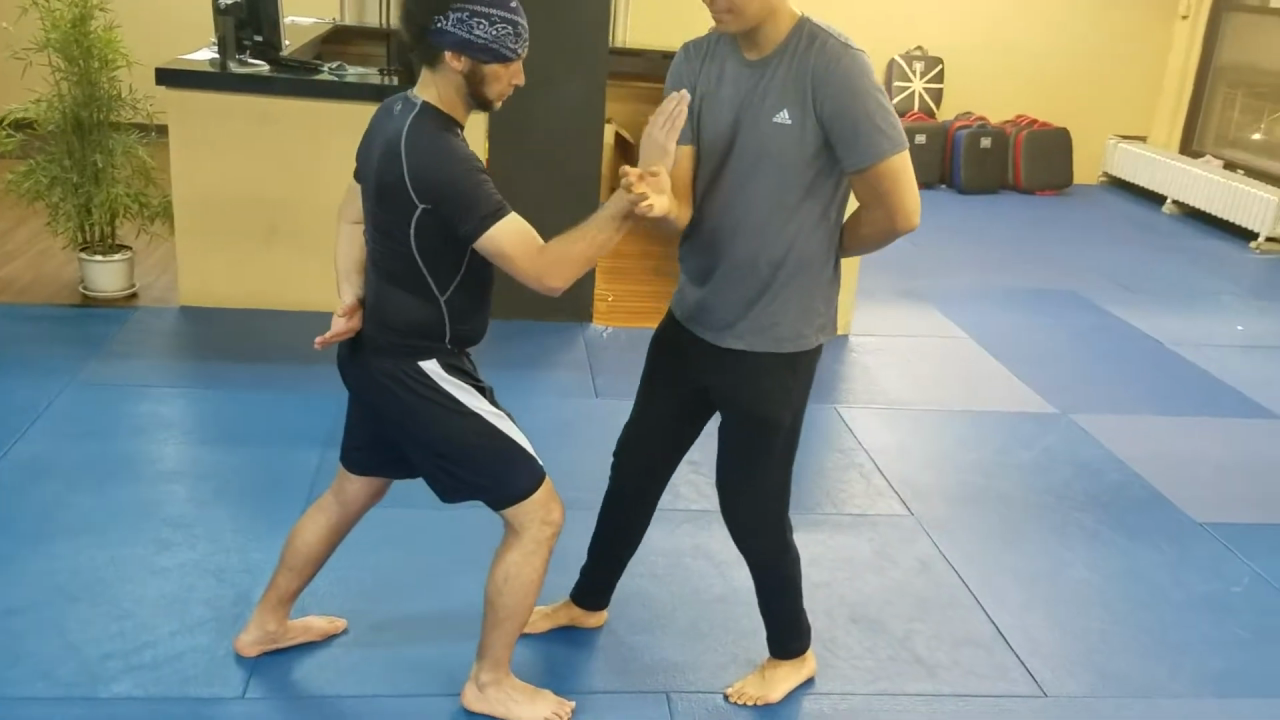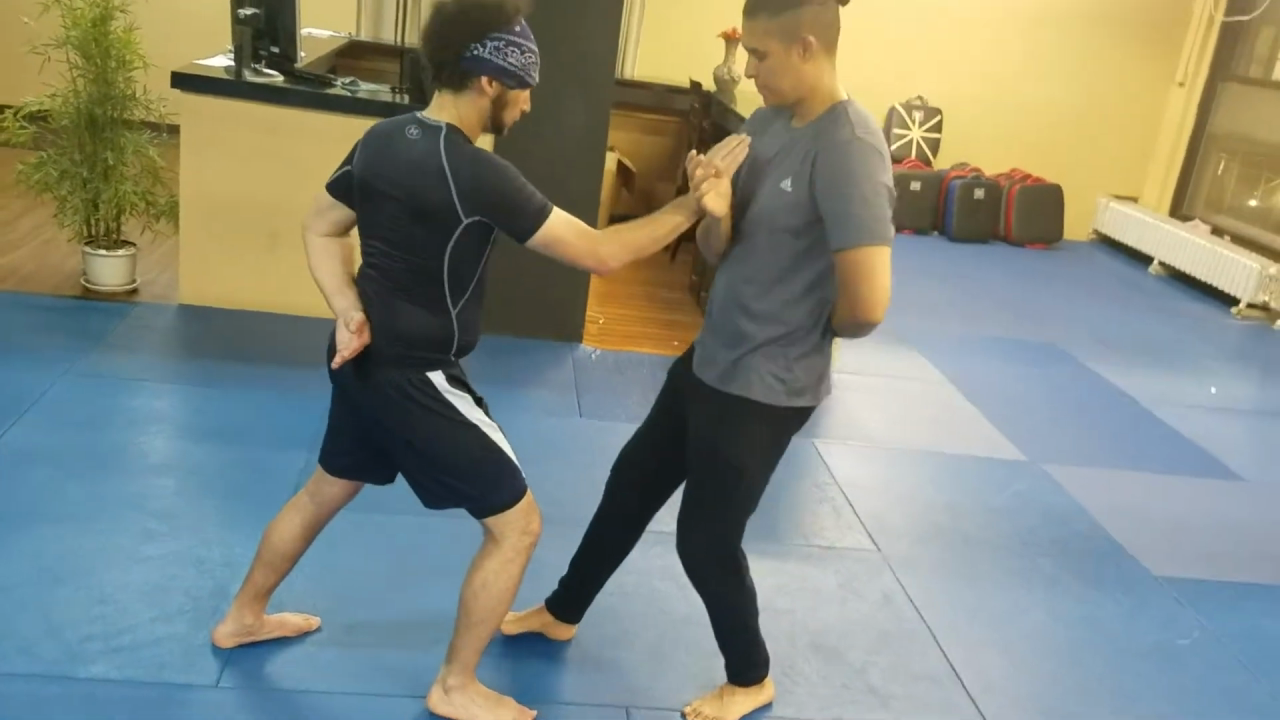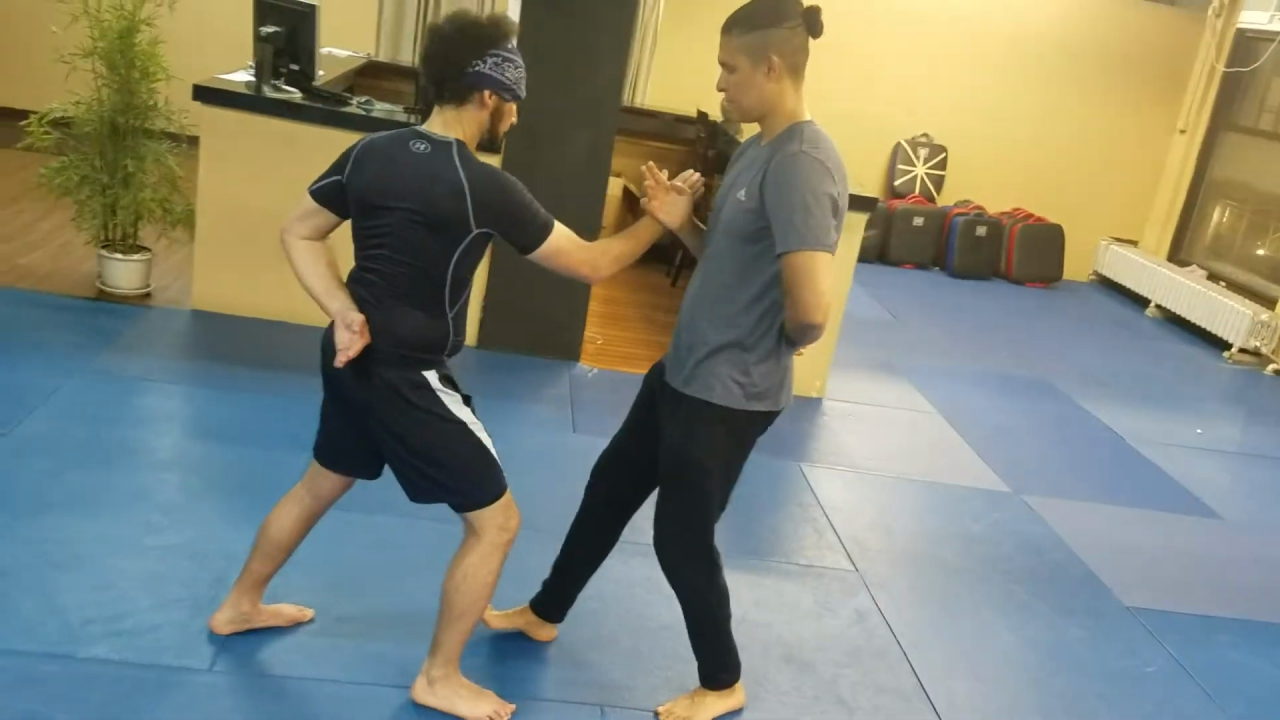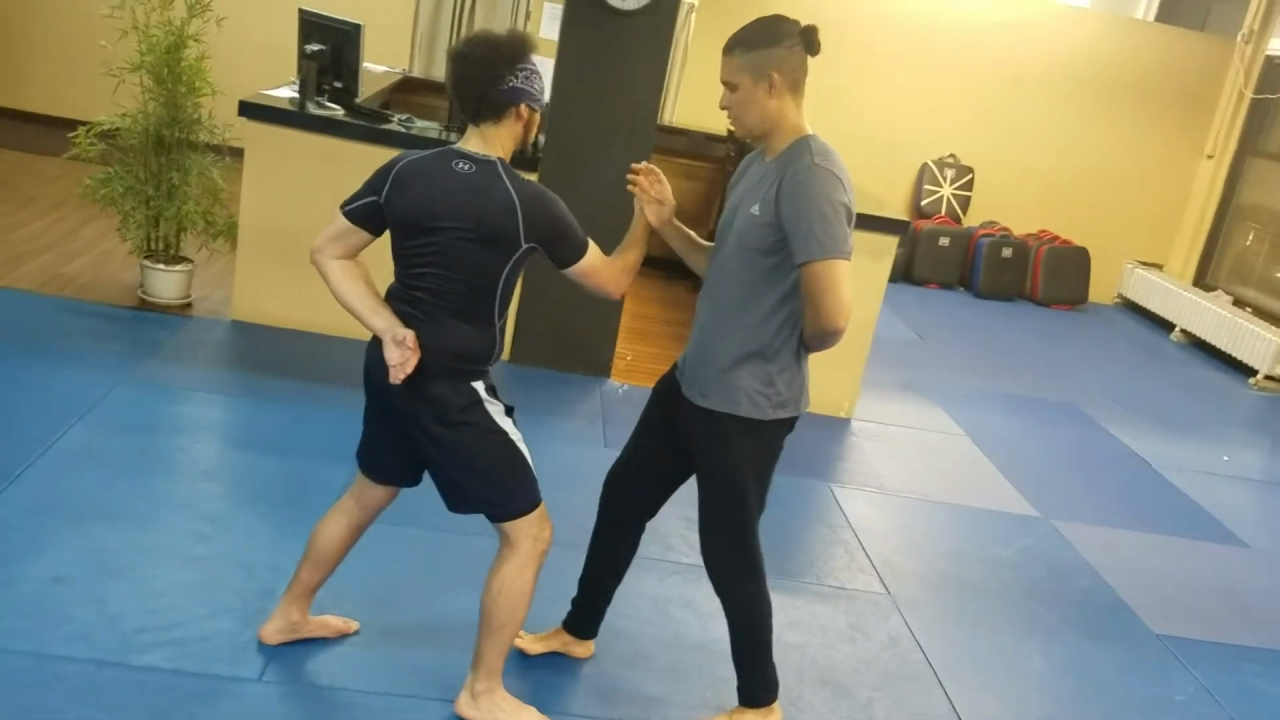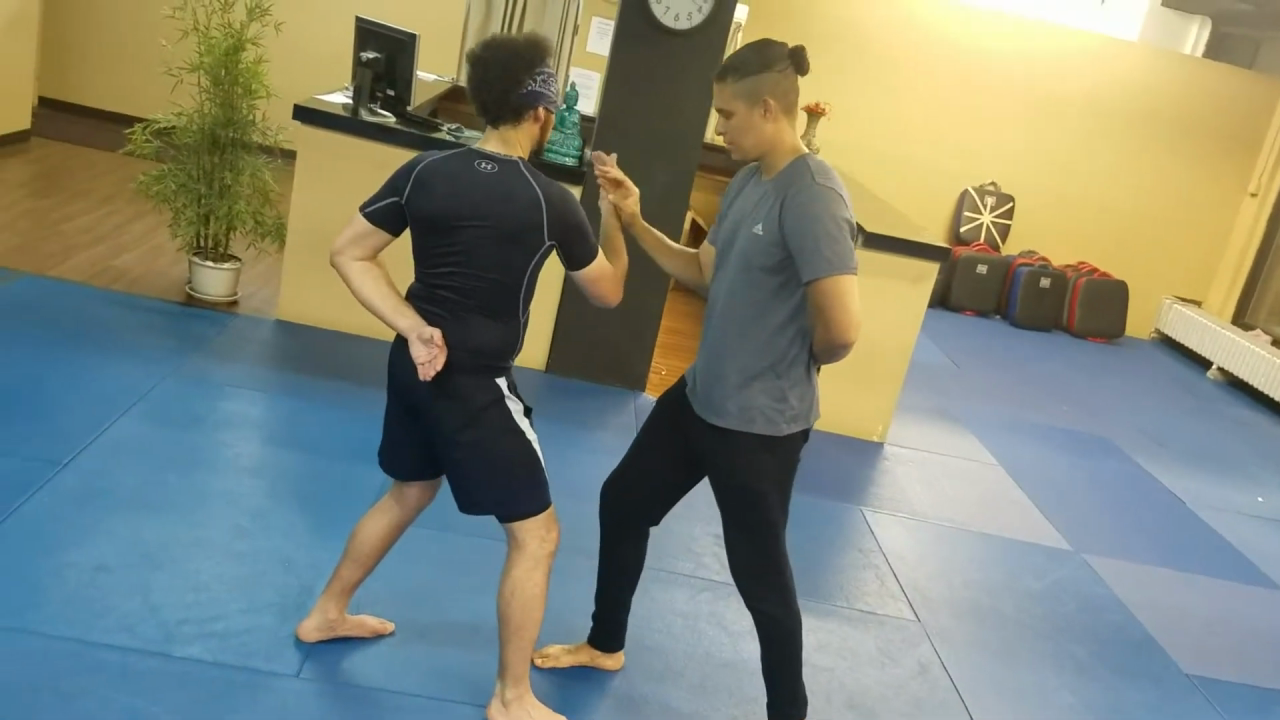
dt=0.7s
person 1, frame 1
left shoulder: (832, 67)
right shoulder: (695, 62)
left elbow: (898, 211)
right elbow: (682, 204)
left wrist: (809, 251)
right wrist: (659, 201)
left hip: (775, 338)
right hip: (692, 318)
left knee: (751, 505)
right knee: (636, 462)
left ankle: (793, 653)
right ankle: (588, 601)
person 1, frame 2
left shoulder: (848, 150)
right shoulder: (766, 125)
left elbow: (866, 306)
right elbow: (720, 253)
left wrist: (808, 329)
right wrist: (713, 210)
left hip: (765, 385)
right hip: (710, 359)
left knee: (705, 537)
right knee: (630, 483)
right ankle: (561, 612)
person 1, frame 3
left shoulder: (802, 164)
right shoulder: (755, 148)
left elbow: (810, 309)
left wrist: (776, 343)
right wrist: (679, 222)
left hip: (729, 391)
right hip: (684, 369)
left knee: (681, 538)
right knee: (609, 486)
right ankle: (545, 612)
person 1, frame 4
left shoulder: (812, 176)
right shoulder: (755, 163)
left elbow: (832, 315)
left wrist: (782, 348)
right wrist: (667, 224)
left hip: (748, 405)
right hip: (694, 382)
left knee: (729, 553)
right knee: (623, 497)
right ankle: (578, 631)
person 1, frame 5
left shoulder: (811, 195)
right shoulder: (747, 181)
left elbow: (841, 329)
right elbow: (704, 273)
left wrist: (792, 361)
right wrist: (634, 221)
left hip: (760, 422)
right hip: (700, 396)
left knee: (759, 571)
right knee: (622, 501)
right ankle: (605, 644)
person 2, frame 1
left shoulder: (396, 117)
right shoulder: (439, 158)
left elbow: (355, 217)
right elbow: (547, 271)
left wrist: (352, 300)
right wrist: (633, 190)
left hip: (379, 353)
right hip: (420, 369)
left knee: (352, 491)
right knee: (538, 514)
left ankle: (265, 623)
person 2, frame 2
left shoulder: (380, 140)
right shoulder: (477, 176)
left elbow: (321, 230)
right elbow: (599, 253)
left wrist: (349, 314)
right wrist: (693, 202)
left hip: (364, 360)
right hip: (417, 379)
left knee: (324, 490)
right knee: (516, 525)
left ankle: (242, 617)
person 2, frame 3
left shoulder: (369, 152)
right shoulder: (484, 188)
left elbow: (299, 233)
right elbow: (589, 264)
left wrist: (344, 312)
right wrist: (659, 219)
left hip: (352, 358)
right hip: (408, 375)
left knee: (320, 483)
right knee: (496, 521)
left ankle: (239, 605)
person 2, frame 4
left shoulder: (403, 171)
right shoulder: (529, 204)
left elbow: (329, 253)
right elbow: (612, 281)
left wrist: (389, 330)
right wrist: (646, 216)
left hip: (392, 366)
right hip: (452, 387)
left knee: (367, 494)
right knee: (528, 533)
left ankle: (288, 615)
person 2, frame 5
left shoulder: (422, 172)
right shoulder: (550, 202)
left elbow: (349, 254)
right elbow: (608, 292)
left wrist: (415, 328)
right wrist: (611, 217)
left hip: (416, 365)
right hip: (476, 383)
left knee: (407, 494)
right knee: (535, 534)
left ankle: (327, 614)
